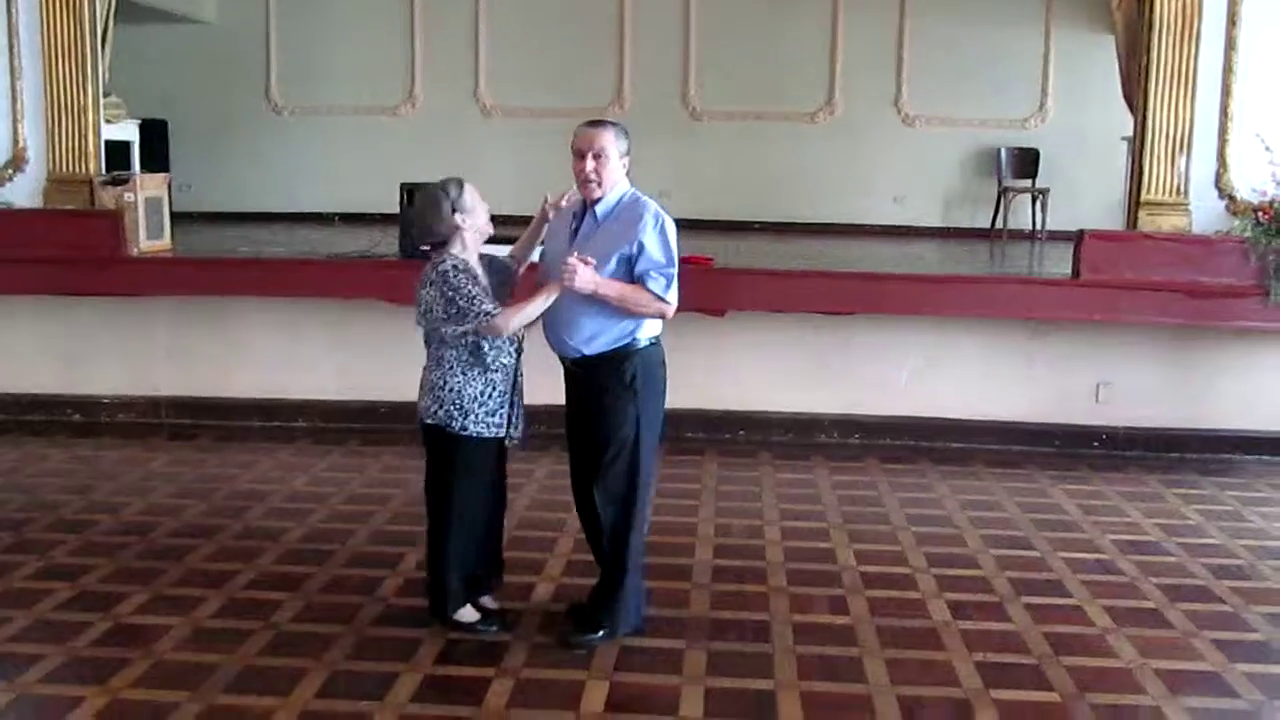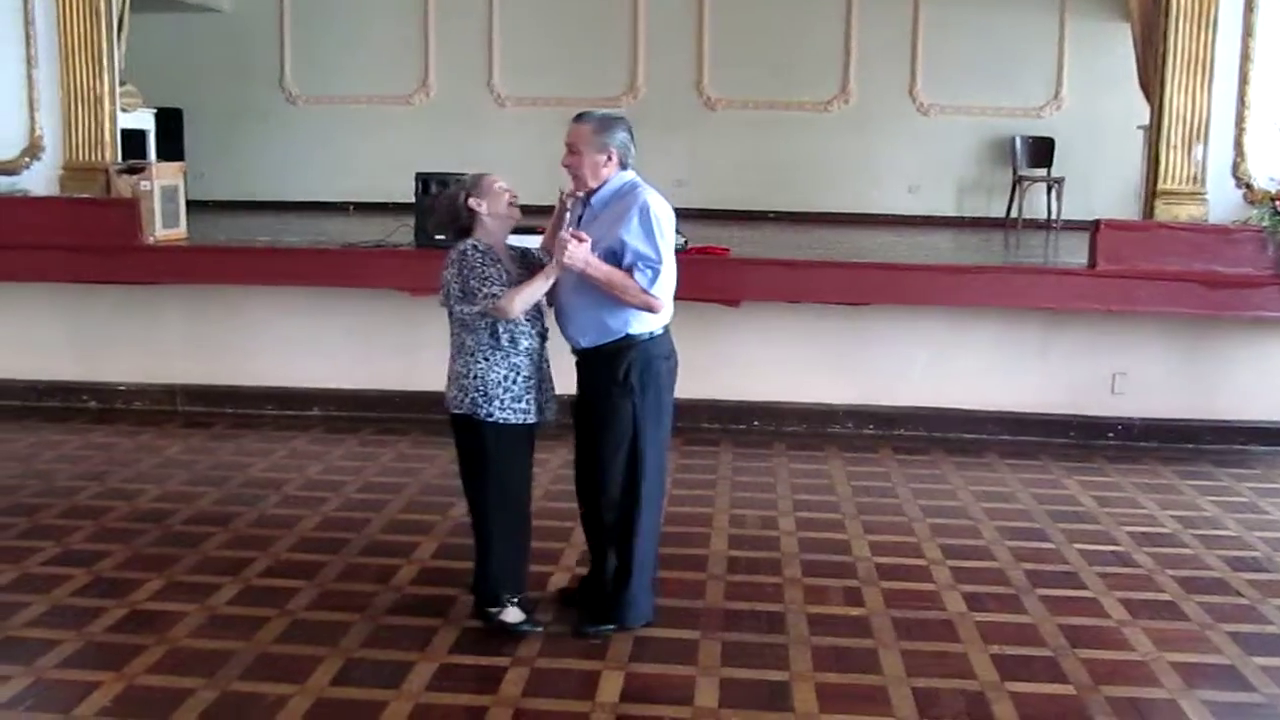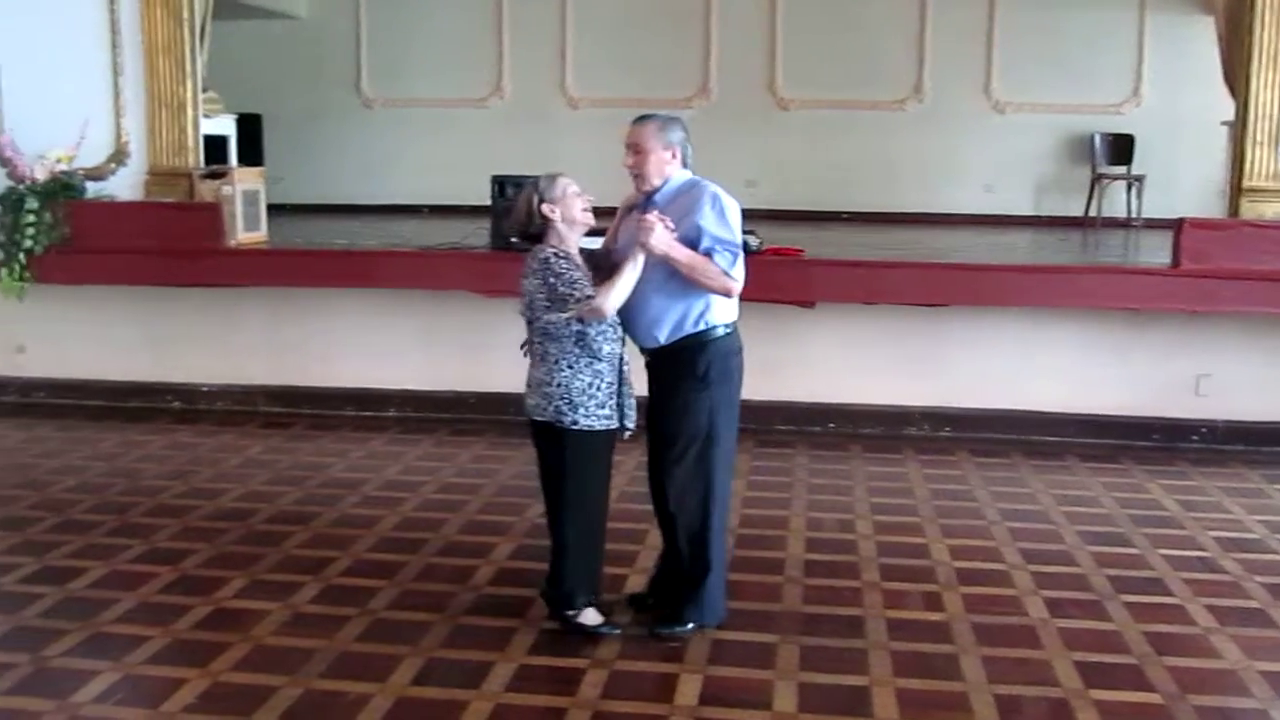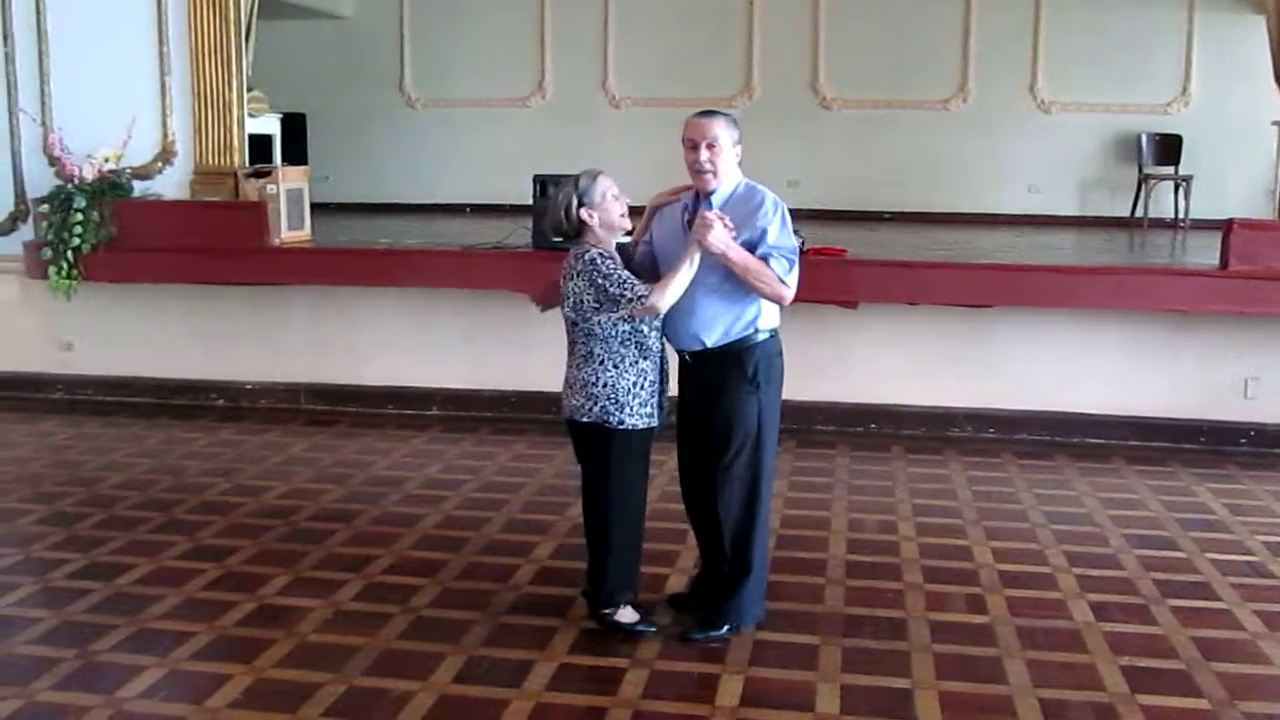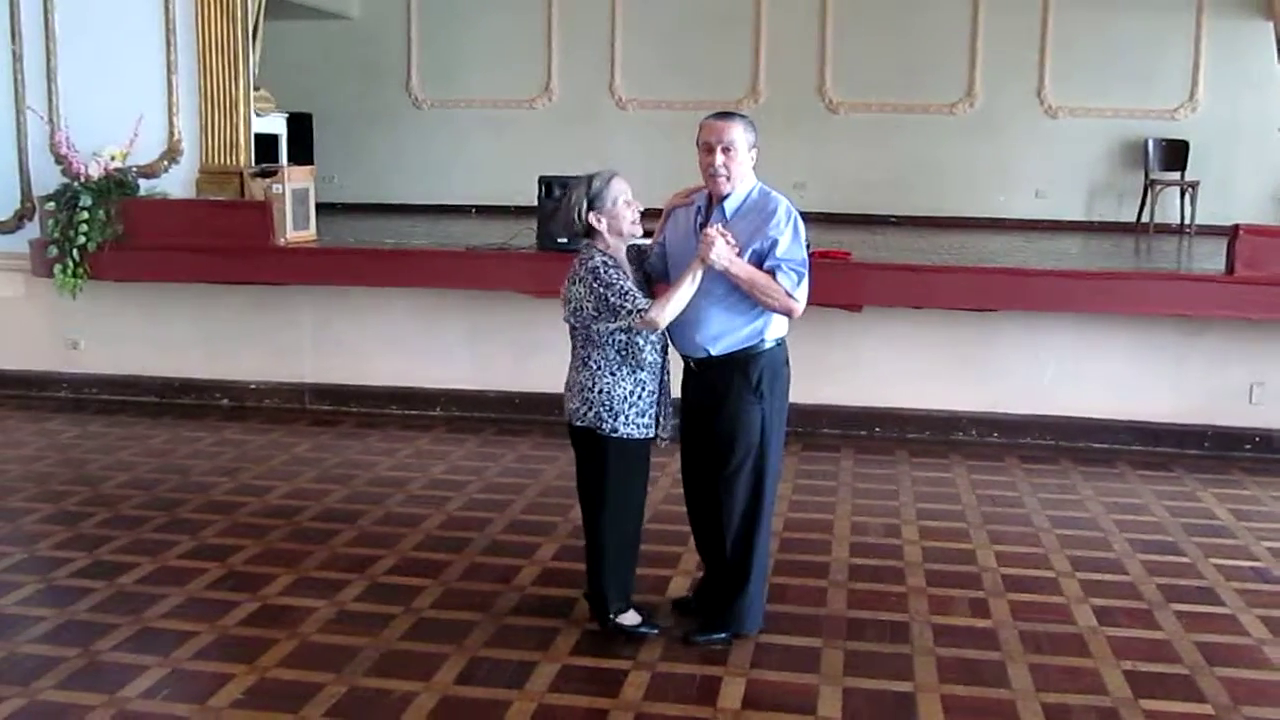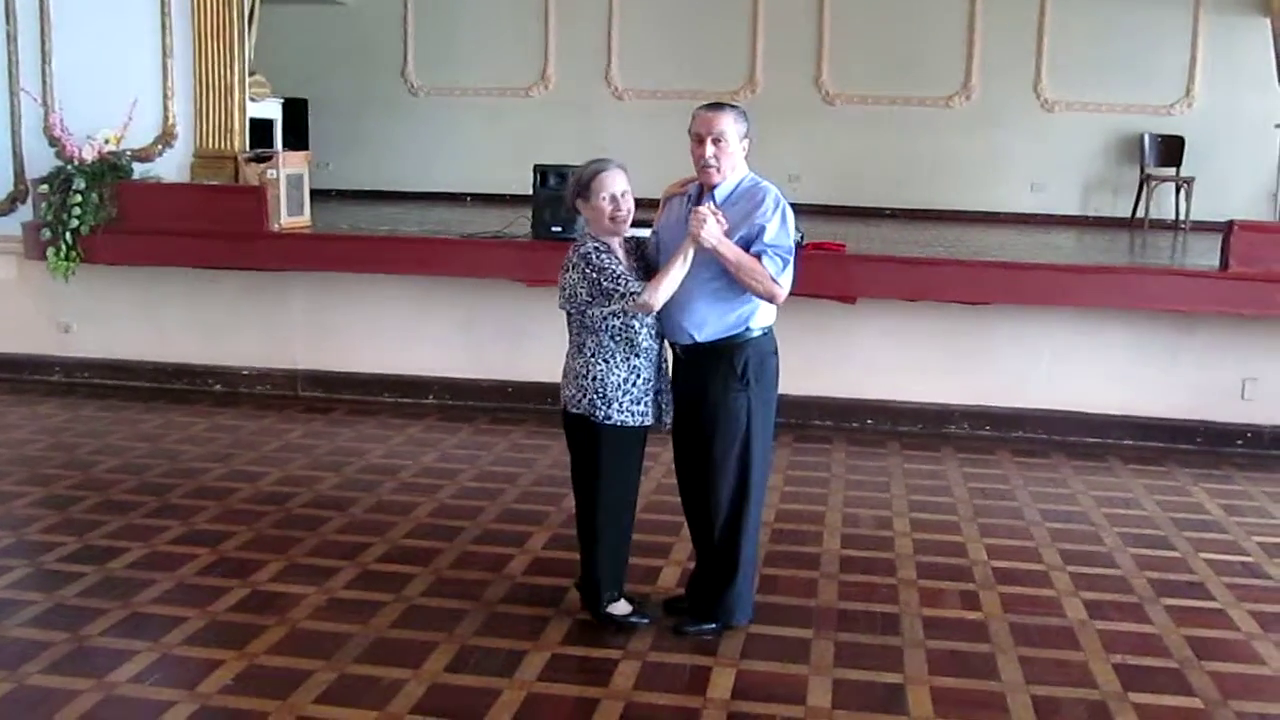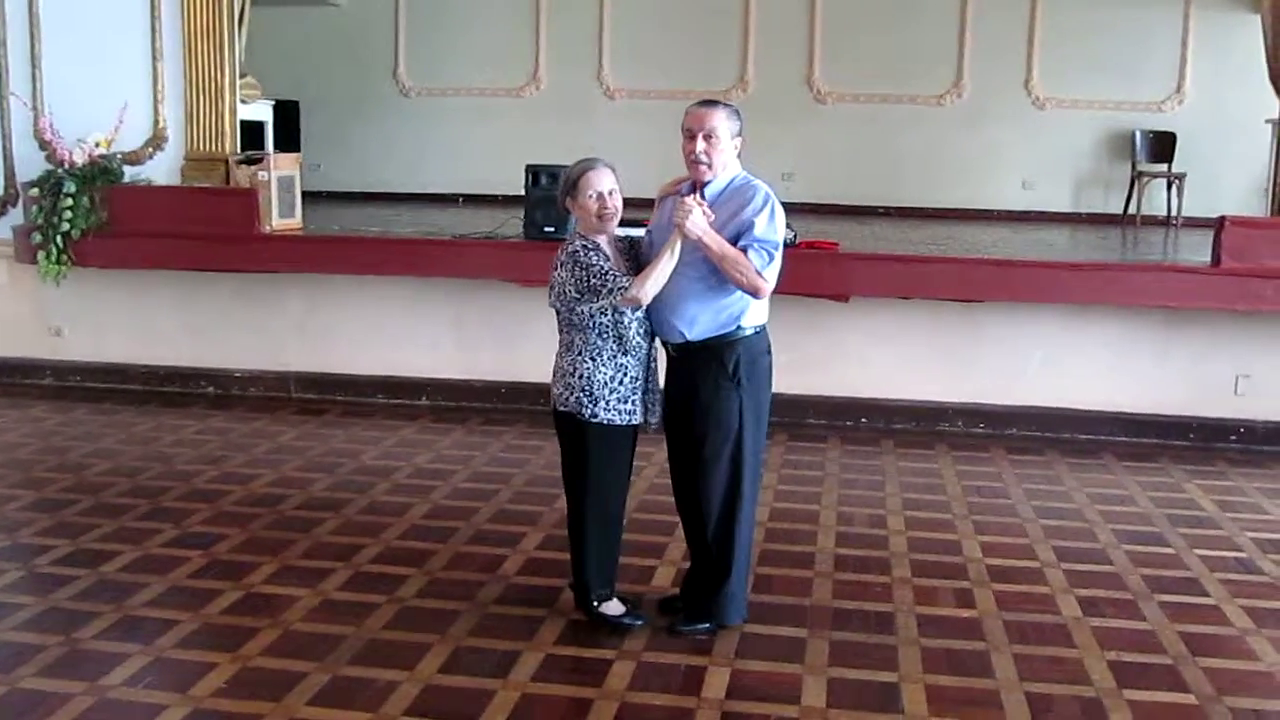
dt=0.5s
person 1, frame 1
left shoulder: (645, 218)
right shoulder: (563, 220)
left elbow: (664, 304)
right elbow: (547, 291)
left wrist: (596, 284)
left hip: (627, 370)
right hip: (579, 369)
left knee: (617, 490)
right knee: (587, 487)
left ankle: (618, 609)
right ankle: (609, 590)
person 1, frame 2
left shoulder: (642, 207)
right shoulder: (589, 206)
left elbow: (653, 298)
left wrist: (586, 263)
left hip: (634, 361)
right hip: (599, 359)
left knee: (629, 483)
right knee: (594, 477)
left ankle: (628, 602)
right ankle: (600, 582)
person 1, frame 3
left shoulder: (706, 201)
right shoulder: (637, 211)
left elbow: (729, 282)
left wrist: (666, 247)
left hip: (703, 356)
right hip: (664, 357)
left knee: (695, 478)
right knee: (667, 475)
left ankle: (699, 601)
right ankle: (671, 583)
person 1, frame 4
left shoulder: (763, 206)
right shoulder: (669, 213)
left elbow: (783, 290)
right elbow: (635, 273)
left wrist: (724, 247)
left hip: (745, 363)
right hip: (693, 364)
left knee: (739, 484)
right knee: (697, 479)
left ankle: (736, 604)
right ankle: (711, 581)
person 1, frame 5
left shoulder: (775, 214)
right shoulder: (682, 214)
left elbow: (793, 302)
right elbow: (650, 276)
left wrist: (729, 262)
left hip: (751, 371)
right hip: (698, 370)
left knee: (744, 492)
right knee: (699, 484)
left ankle: (736, 610)
right ankle: (714, 586)
person 1, frame 6
left shoulder: (765, 202)
right shoulder: (677, 204)
left elbow: (775, 289)
right elbow: (650, 270)
left wrist: (716, 242)
left hip: (738, 361)
right hip: (688, 359)
left knee: (732, 483)
right knee: (695, 481)
left ankle: (726, 603)
right ankle: (704, 586)
person 1, frame 7
left shoulder: (756, 200)
right shoulder: (672, 200)
left elbow: (759, 281)
left wrist: (702, 234)
left hip: (731, 358)
right hip: (681, 357)
left knee: (725, 483)
right knee: (689, 480)
left ankle: (720, 603)
right ankle: (698, 585)
person 2, frame 1
left shoulder: (477, 264)
right shoulder: (446, 273)
left elbow: (511, 266)
right elbow: (500, 324)
left wrist: (541, 224)
right wrist: (558, 286)
left hip: (485, 410)
right hip: (458, 412)
left knee: (489, 501)
right knee: (457, 506)
left ankle: (478, 587)
right ankle: (448, 600)
person 2, frame 2
left shoulder: (516, 256)
right shoulder: (467, 256)
left elbow: (543, 264)
right elbow: (509, 307)
right wrist: (561, 265)
left hip: (518, 398)
right hip: (485, 402)
left knee: (513, 498)
right knee: (497, 500)
left ankle: (504, 588)
right ankle: (493, 599)
person 2, frame 3
left shoulder: (574, 259)
right shoulder: (546, 263)
left elbow: (612, 268)
right elbow: (601, 305)
right wrist: (642, 250)
left hip: (593, 403)
right hip: (567, 406)
left knee: (588, 502)
right knee: (574, 504)
left ankle: (572, 588)
right ankle: (569, 601)
person 2, frame 4
left shoulder: (606, 257)
right shoulder: (589, 263)
right elbow: (654, 302)
left wrist: (653, 211)
right wrist: (699, 247)
left hip: (625, 403)
right hip: (607, 406)
left knee: (621, 500)
right knee: (613, 502)
left ankle: (609, 589)
right ankle: (609, 600)
person 2, frame 5
left shoulder: (628, 258)
right shoulder: (594, 269)
right elbow: (654, 317)
left wrist: (669, 214)
right wrist: (702, 262)
left hip: (629, 408)
right hip: (606, 412)
left knee: (624, 506)
right knee: (611, 508)
left ankle: (611, 593)
right ankle: (610, 605)
person 2, frame 6
left shoulder: (632, 248)
right shoulder: (587, 257)
left elbow: (660, 255)
right elbow: (648, 300)
right wrist: (693, 241)
left hip: (629, 398)
right hip: (600, 400)
left knee: (619, 496)
right knee: (603, 498)
left ankle: (602, 582)
right ankle: (601, 594)
person 2, frame 7
left shoulder: (625, 246)
right shoulder: (575, 255)
right elbow: (639, 293)
right wrist: (680, 233)
left hip: (622, 395)
right hip: (590, 397)
left knee: (611, 495)
right knee: (594, 495)
left ankle: (596, 581)
right ankle: (594, 594)
